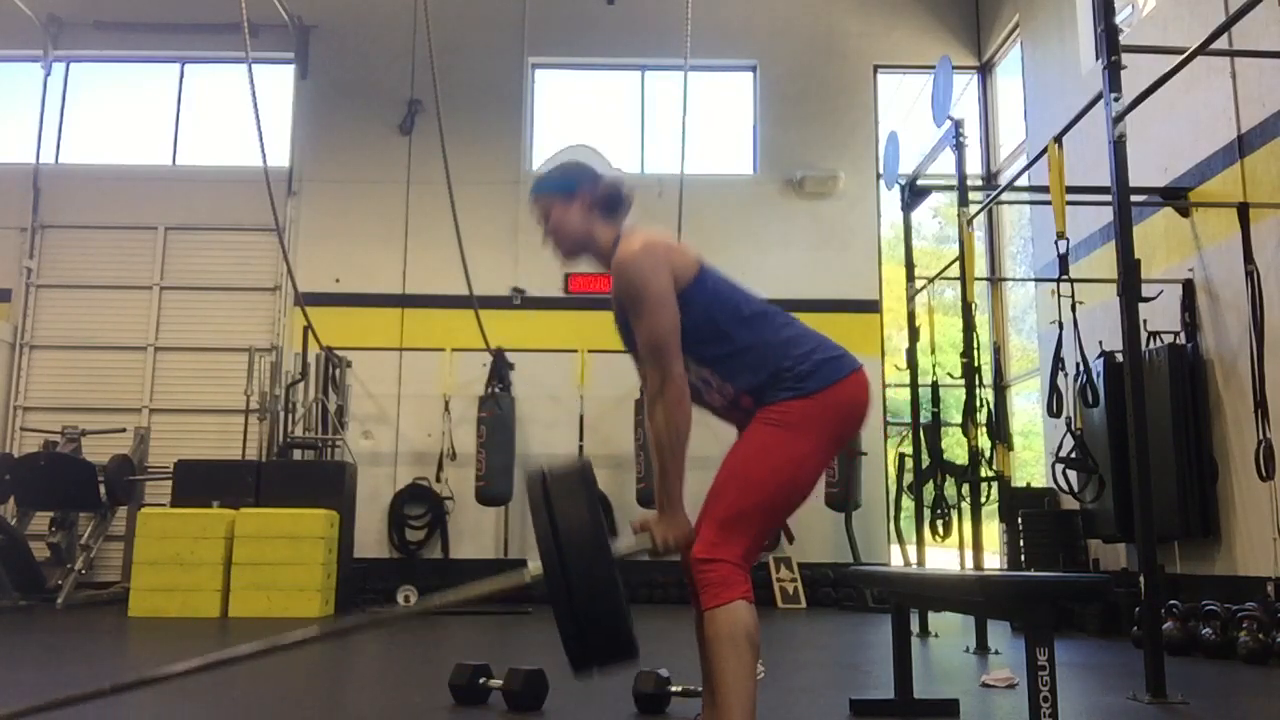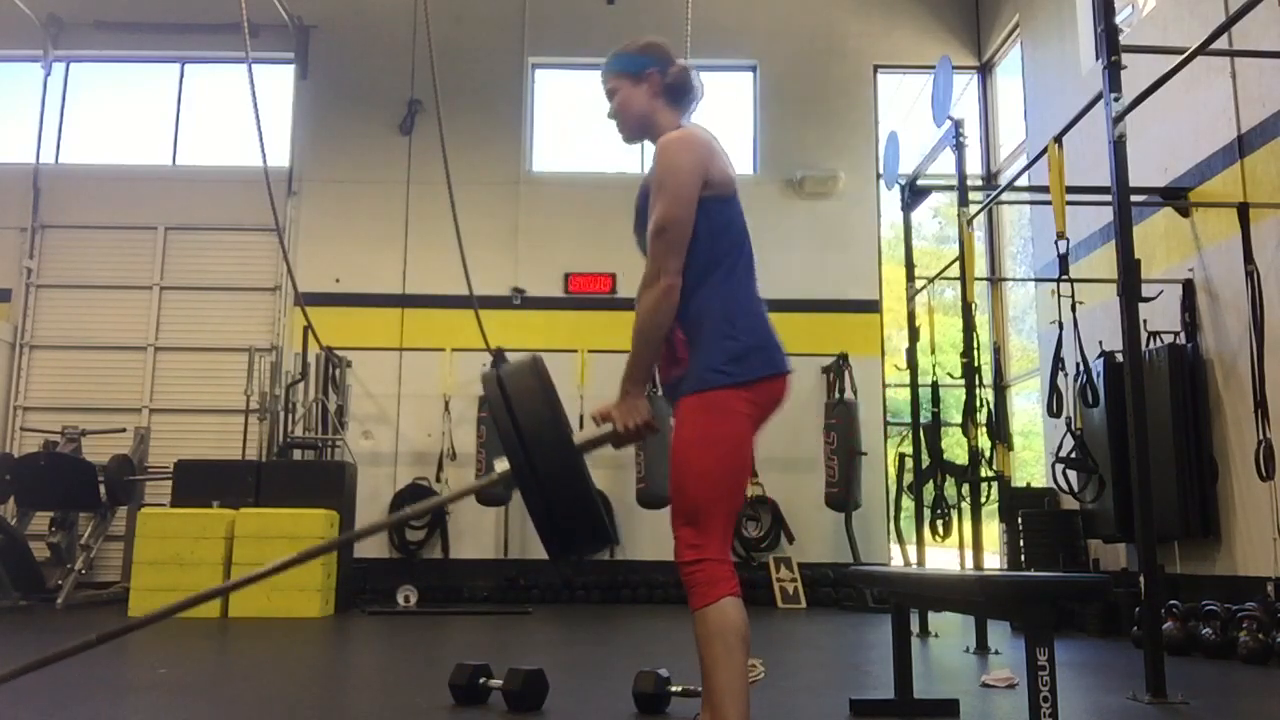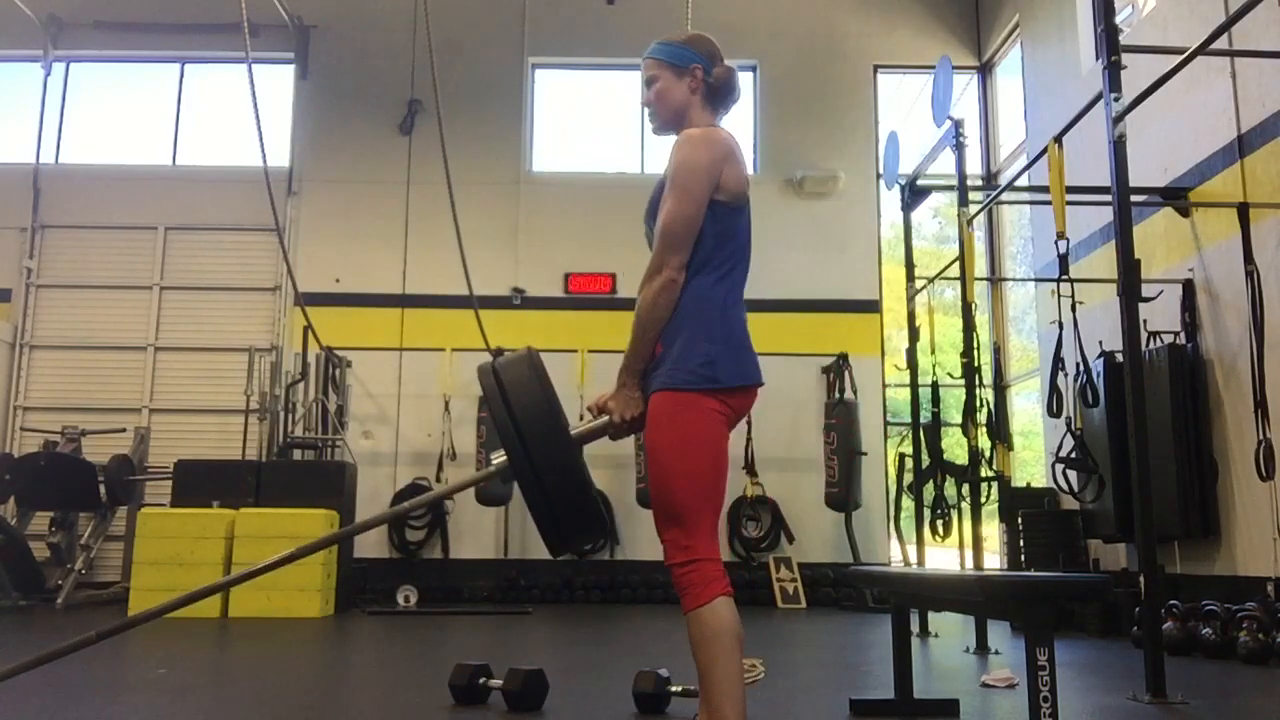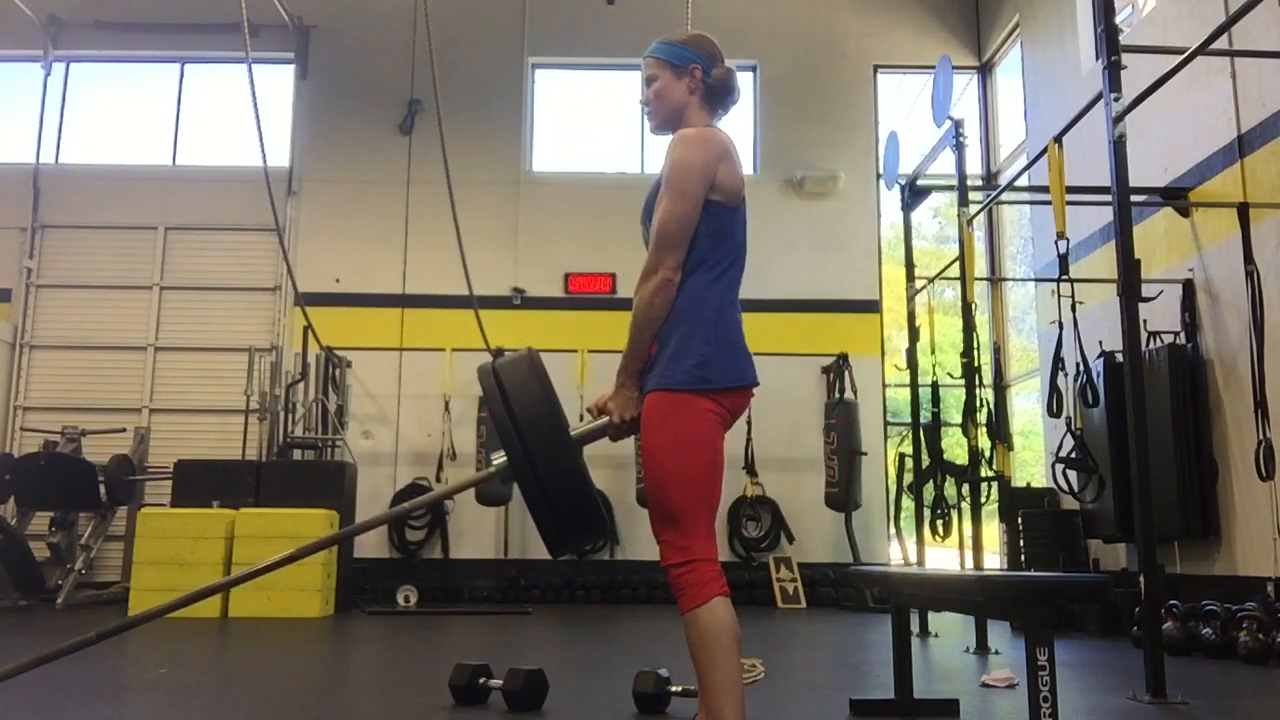
dt=0.3s
person 1, frame 1
left shoulder: (638, 255)
right shoulder: (629, 271)
left elbow: (673, 390)
right elbow: (659, 394)
left wrist: (670, 510)
right wrist: (668, 510)
left hip: (816, 392)
right hip: (808, 398)
left knee: (716, 559)
right knee: (715, 555)
person 1, frame 2
left shoulder: (679, 147)
right shoulder: (684, 155)
left elbow: (663, 281)
right elbow: (673, 282)
left wrist: (631, 393)
right wrist: (640, 392)
left hip: (727, 369)
right hip: (725, 369)
left knee: (703, 556)
right knee: (703, 554)
person 1, frame 3
left shoulder: (702, 144)
right shoulder: (705, 152)
left elbow: (667, 274)
left wrist: (627, 383)
right wrist: (640, 383)
left hip: (697, 372)
right hip: (703, 371)
left knee: (693, 559)
right knee: (691, 556)
person 1, frame 4
left shoulder: (697, 144)
right shoulder: (704, 152)
left elbow: (663, 274)
left wrist: (625, 384)
right wrist: (638, 384)
left hip: (692, 371)
right hip: (699, 369)
left knee: (690, 560)
right knee: (689, 556)
